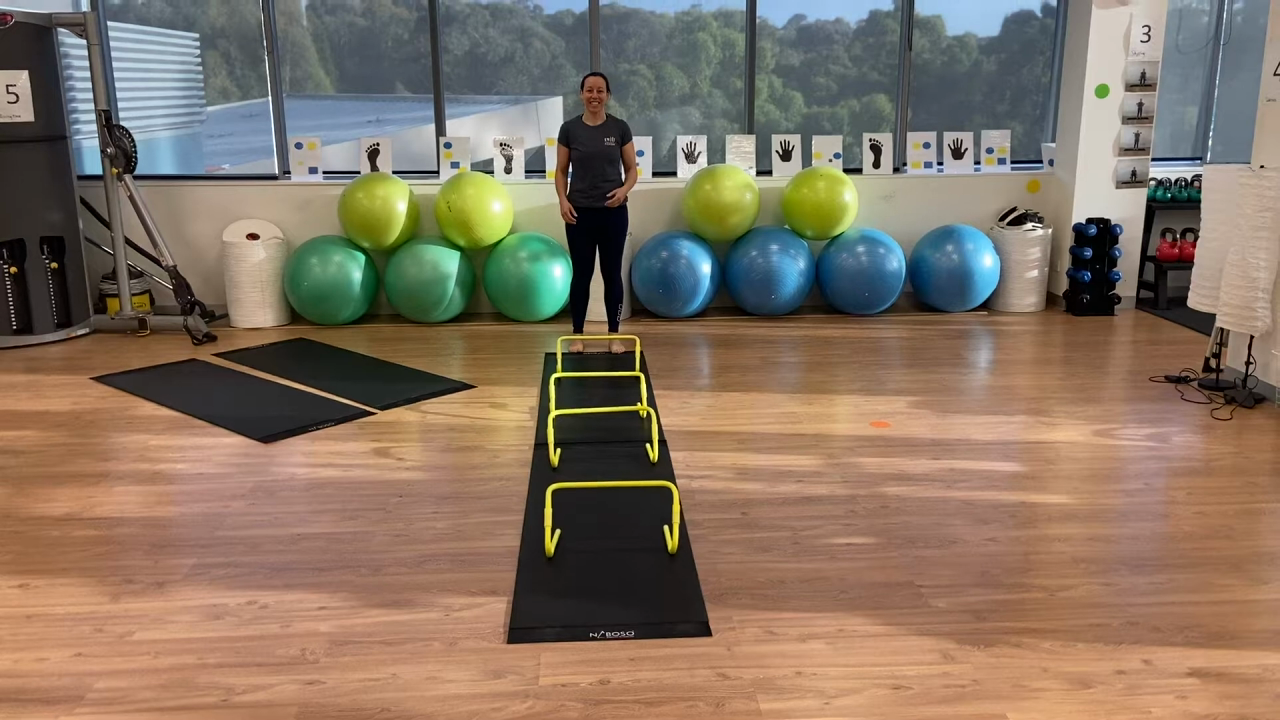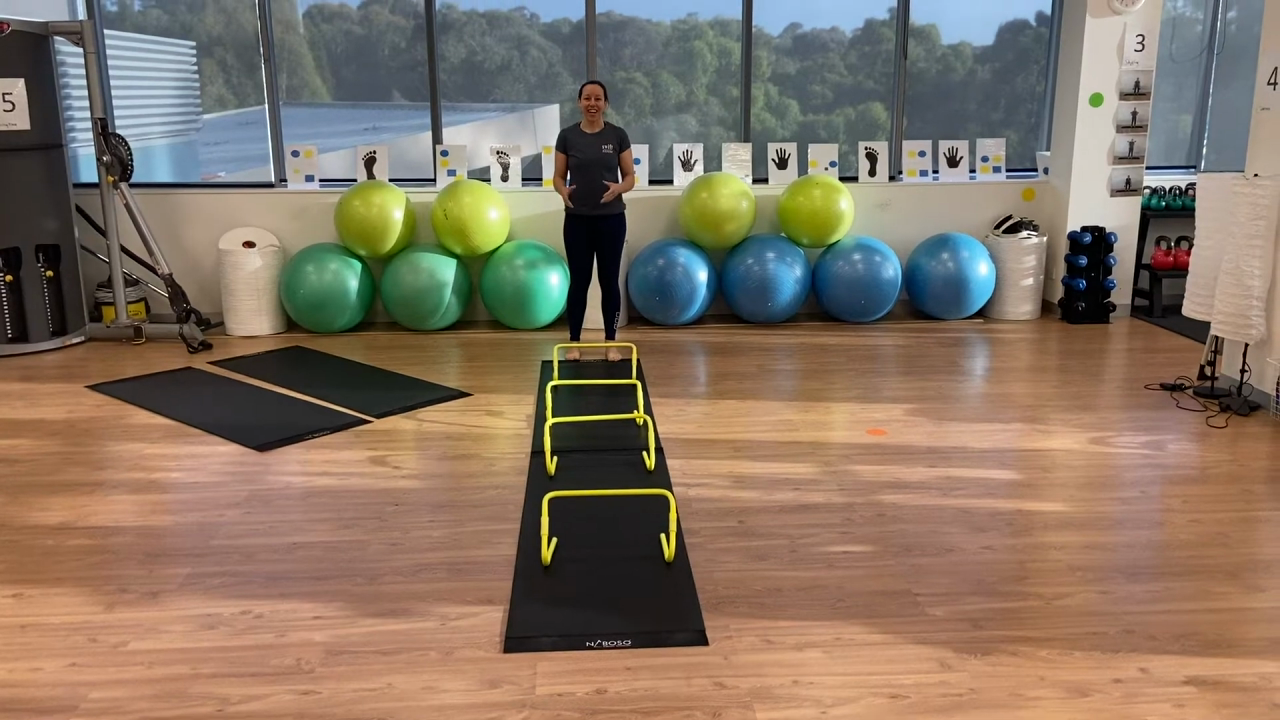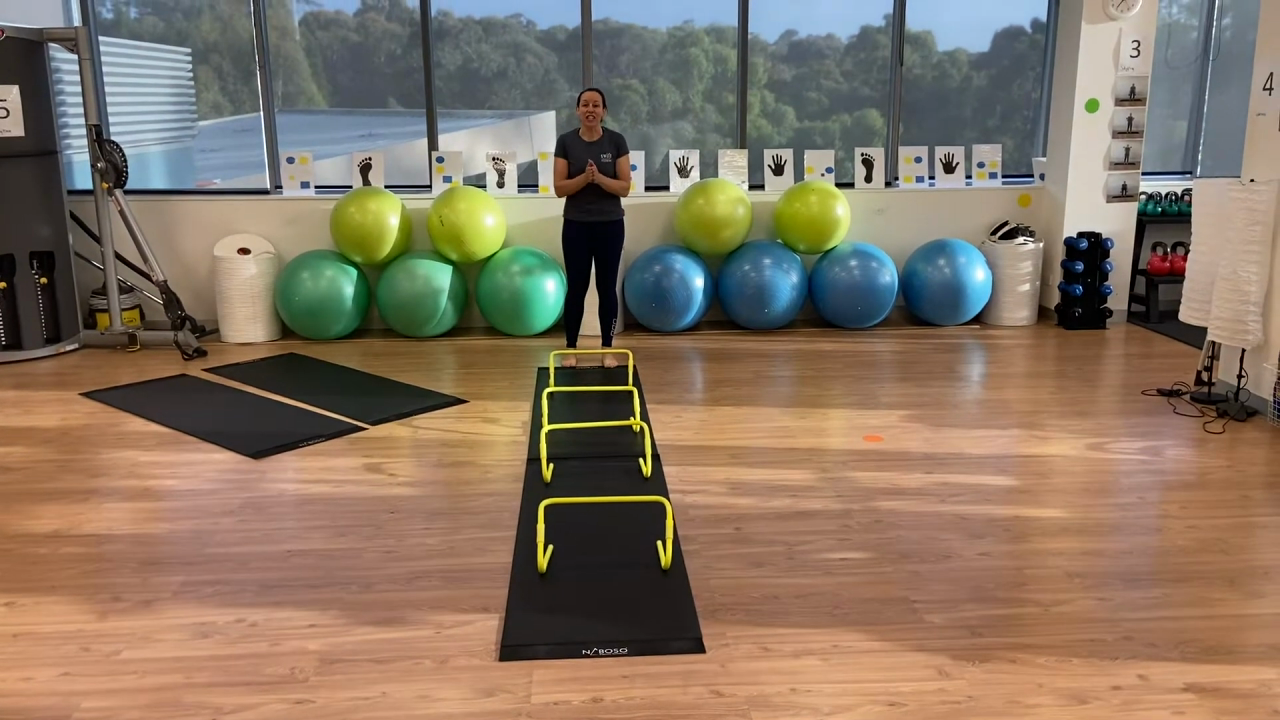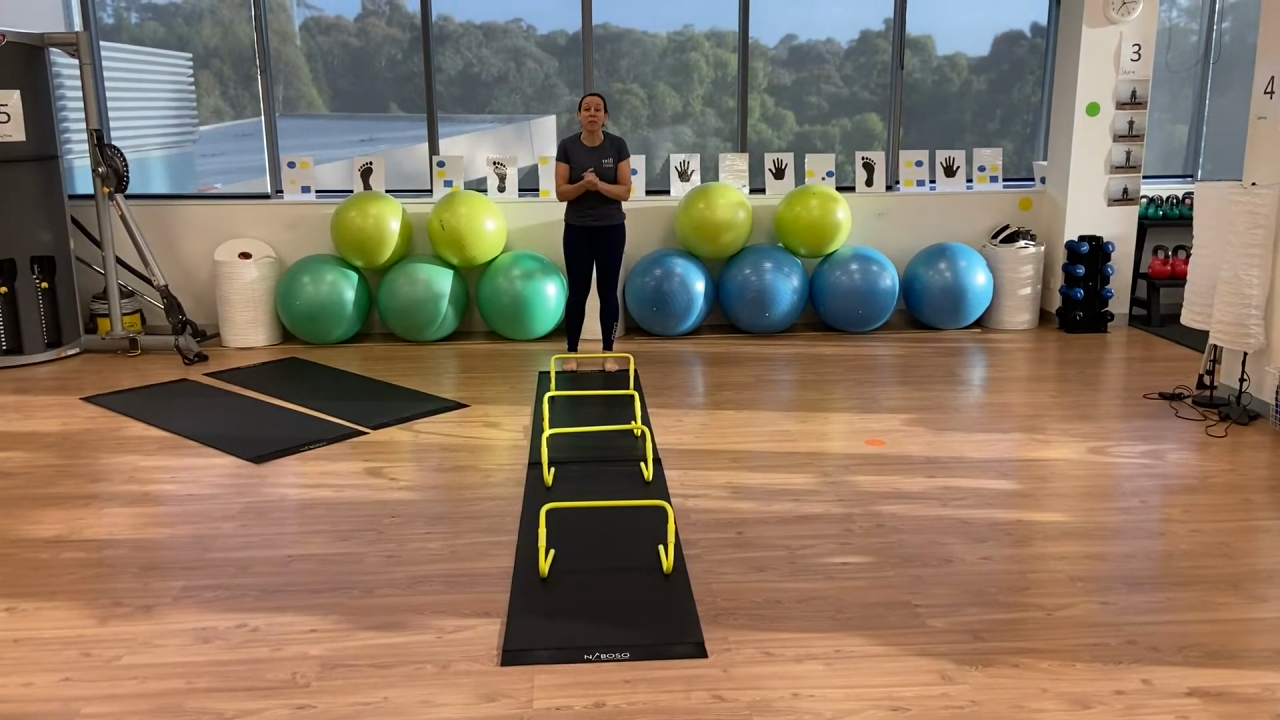
dt=0.7s
person 1, frame 1
left shoulder: (620, 127)
right shoulder: (569, 128)
left elbow: (632, 169)
right elbow: (561, 171)
left wrist: (624, 189)
right wrist: (563, 199)
left hip: (613, 212)
right hip: (580, 212)
left knee: (612, 273)
right knee: (581, 274)
left ankle: (614, 334)
right ankle: (577, 334)
person 1, frame 2
left shoulder: (618, 135)
right shoulder: (567, 136)
left elbow: (630, 176)
right elbow: (559, 176)
left wrist: (618, 188)
right wrist: (562, 190)
left hip: (611, 218)
right hip: (577, 220)
left knee: (609, 280)
right knee: (579, 281)
left ankle: (611, 342)
right ankle: (574, 342)
person 1, frame 3
left shoulder: (617, 141)
right shoulder: (565, 142)
left elbow: (625, 187)
right elbow: (559, 188)
left wrist: (599, 177)
right wrist: (584, 177)
left hip: (610, 224)
right hip: (576, 225)
left knee: (607, 287)
right knee: (576, 287)
left ankle: (607, 348)
right ankle: (570, 348)
person 1, frame 4
left shoulder: (618, 145)
right shoulder: (567, 146)
left elbow: (625, 191)
right elbow: (561, 192)
left wrist: (599, 184)
right wrist: (583, 184)
left hip: (611, 228)
right hip: (577, 229)
left knee: (608, 291)
right knee: (577, 291)
left ankle: (608, 353)
right ankle: (572, 353)
